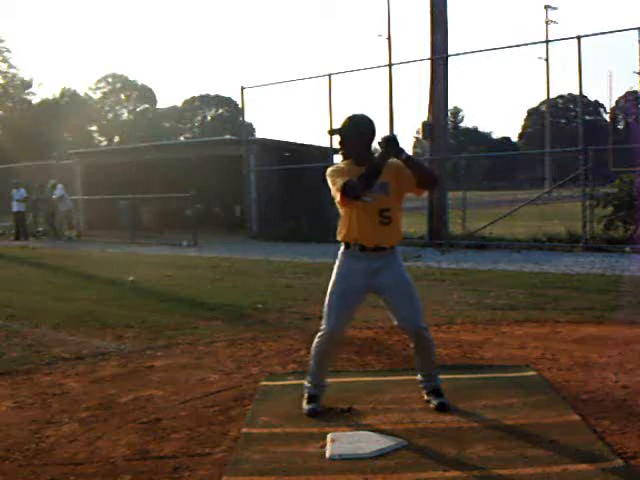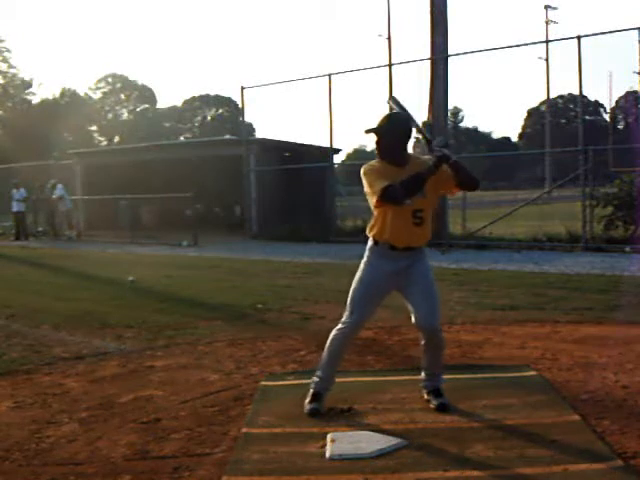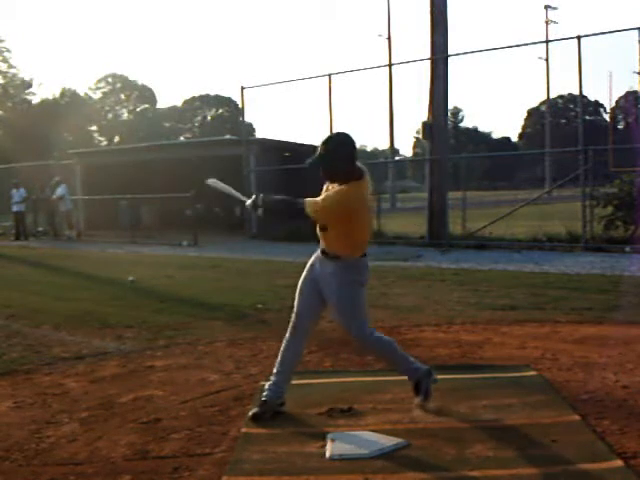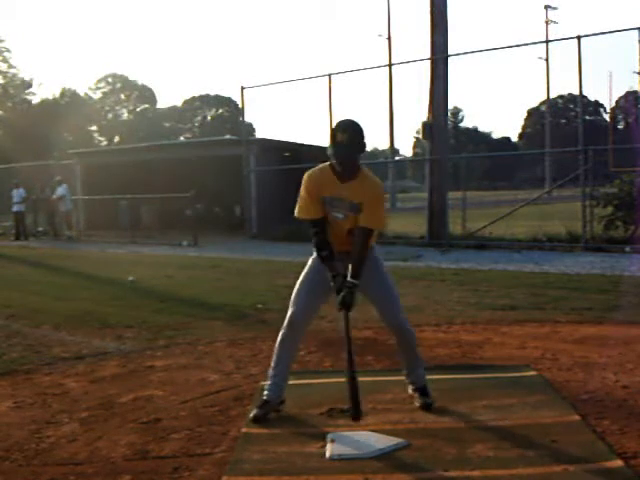
dt=1s
person 1, frame 1
left shoulder: (395, 170)
right shoulder: (337, 172)
left elbow: (431, 182)
right elbow: (355, 190)
left wrist: (399, 154)
right wrist: (383, 156)
left hip: (389, 260)
right hip: (352, 261)
left knee: (417, 327)
right knee: (330, 330)
left ankle: (431, 386)
right ankle: (313, 390)
person 1, frame 2
left shoulder: (427, 165)
right shoulder: (371, 170)
left elbow: (471, 185)
right elbow: (395, 196)
left wrist: (451, 162)
right wrist: (433, 169)
left hip: (415, 259)
right hip: (380, 257)
left knee: (430, 326)
right knee: (349, 324)
left ankle: (431, 385)
right ankle: (318, 387)
person 1, frame 3
left shoulder: (343, 198)
right shoulder: (358, 171)
left elbow: (300, 208)
left wrist: (263, 203)
left hip: (346, 268)
right hip: (324, 259)
left knee: (361, 335)
right knee: (298, 325)
left ankle: (419, 374)
right ankle: (274, 395)
person 1, frame 4
left shoulder: (373, 187)
right shoulder: (314, 179)
left elbow: (364, 238)
right elbow: (317, 231)
left wrist: (353, 282)
right wrist: (333, 274)
left hip: (364, 258)
right hip: (326, 258)
left knee: (398, 323)
right knee: (294, 322)
left ankle: (417, 383)
right ankle: (273, 394)
